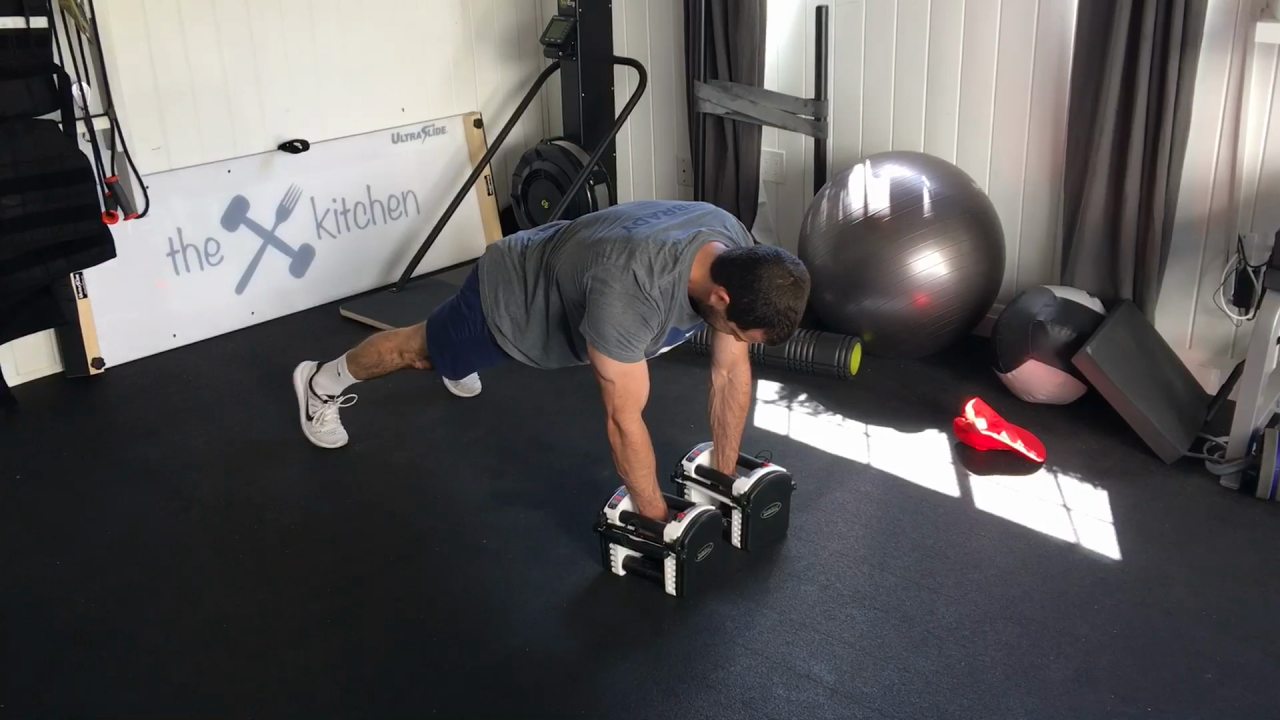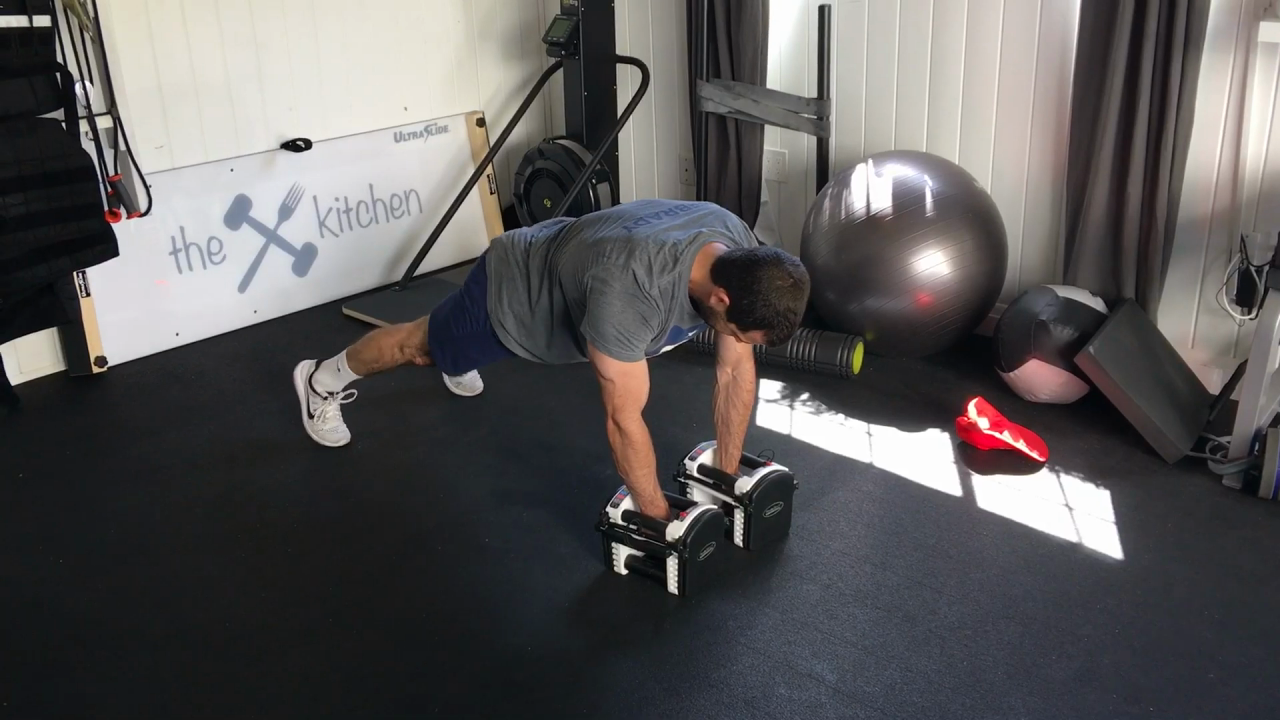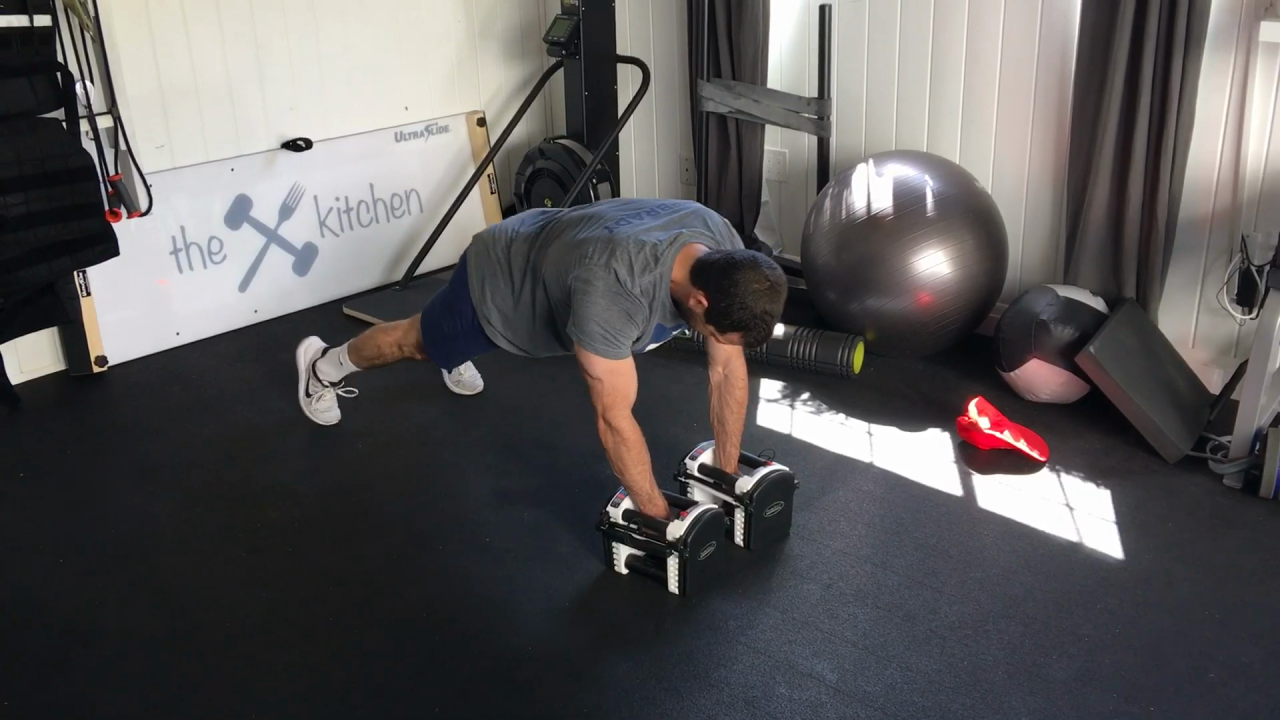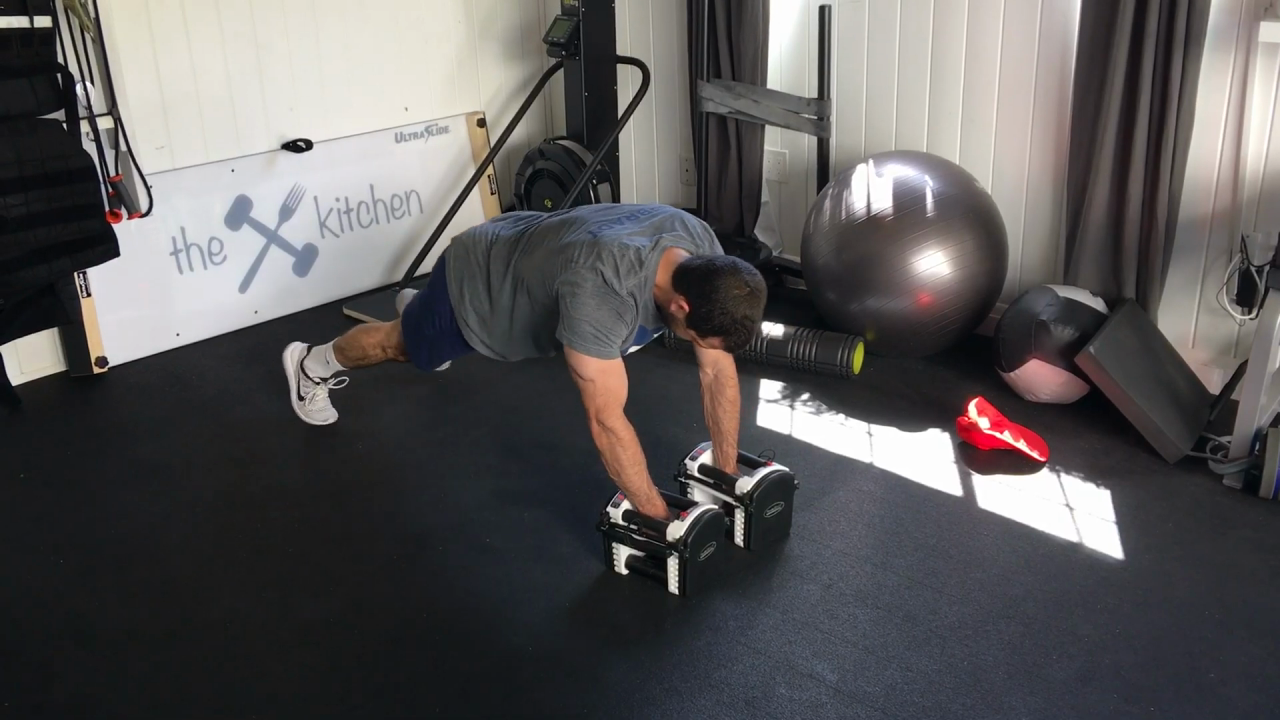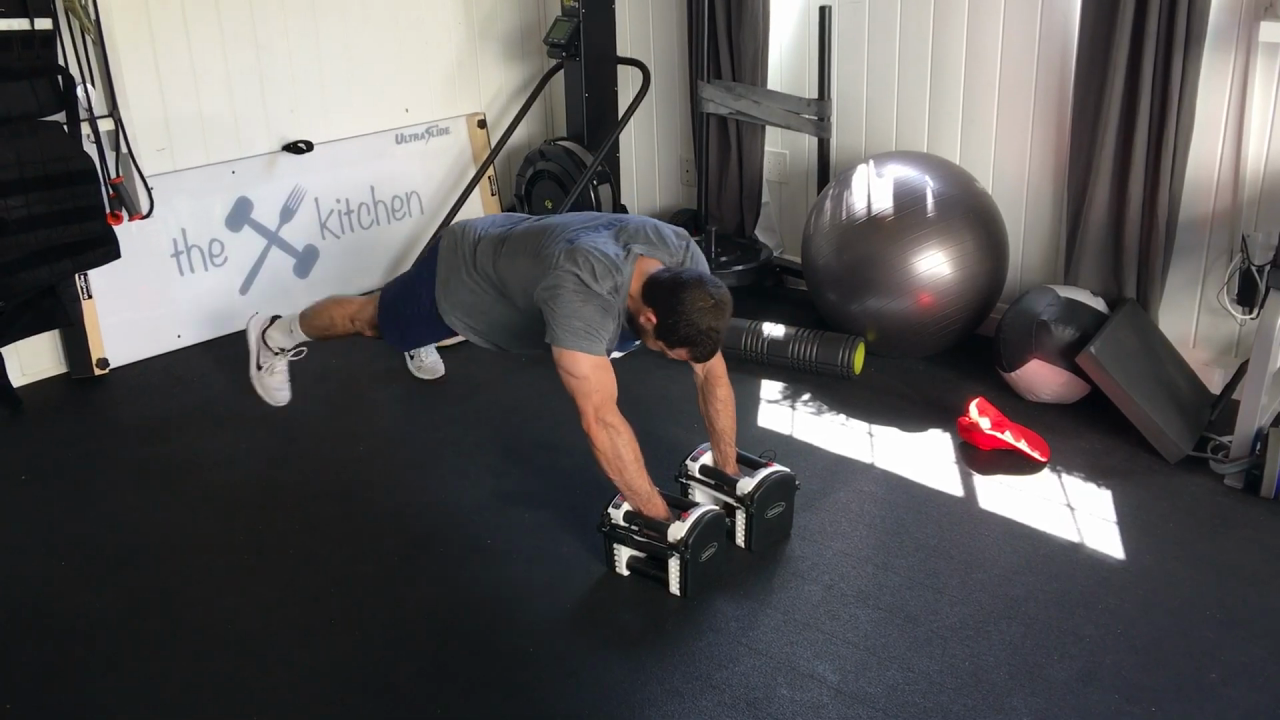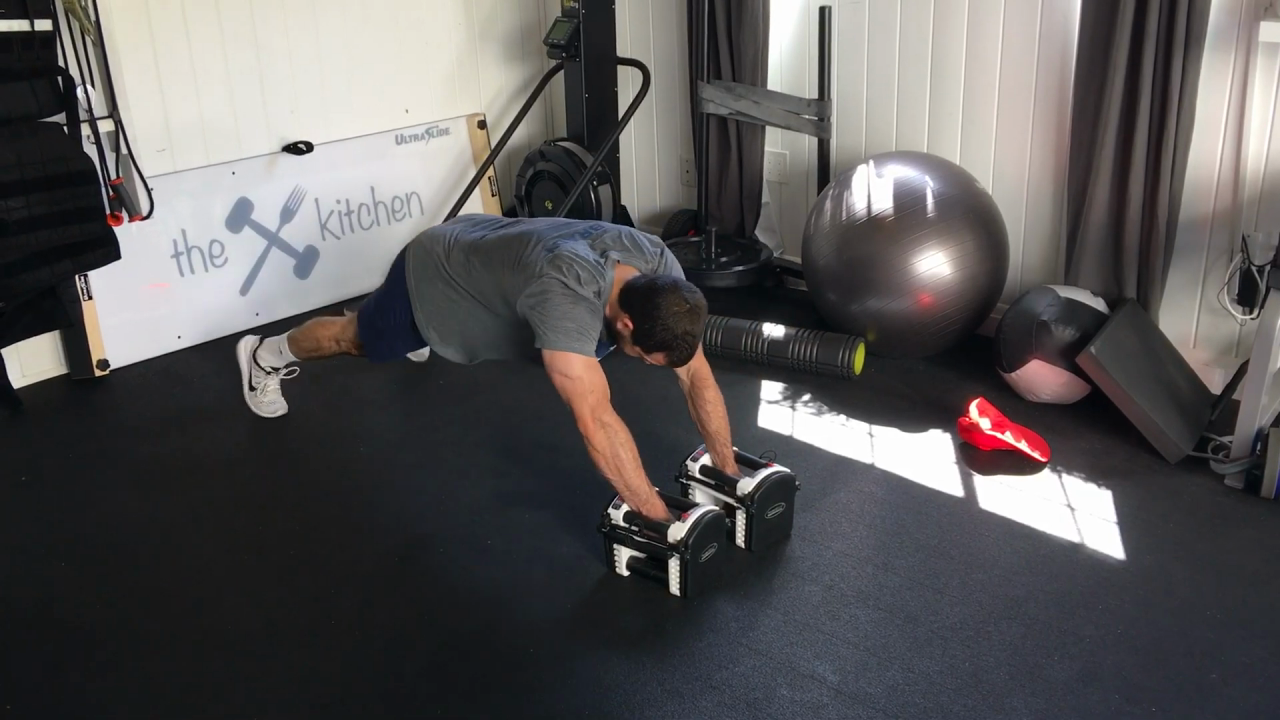
dt=0.3s
person 1, frame 1
left shoulder: (739, 255)
right shoulder: (630, 287)
left elbow: (731, 373)
right elbow: (624, 420)
left wrist: (724, 480)
right wrist: (657, 522)
left hip: (556, 277)
right hip: (510, 295)
right knee: (421, 349)
left ankle: (453, 366)
right ankle: (323, 382)
person 1, frame 2
left shoulder: (741, 251)
right shoulder: (629, 287)
left elbow: (736, 372)
right elbow: (624, 420)
left wrist: (727, 479)
right wrist: (660, 521)
left hip: (562, 271)
right hip: (514, 286)
right knee: (420, 343)
left ankle: (454, 361)
right ankle: (322, 380)
person 1, frame 3
left shoulder: (724, 250)
right shoulder: (612, 287)
left elbow: (728, 371)
right elbow: (614, 418)
left wrist: (727, 477)
right wrist: (659, 520)
left hip: (546, 251)
right hip: (498, 277)
right knee: (418, 340)
left ankle: (450, 355)
right ankle: (326, 364)
person 1, frame 4
left shoulder: (703, 249)
right shoulder: (601, 289)
left elbow: (717, 370)
right elbow: (606, 422)
left wrist: (728, 476)
right wrist: (660, 521)
left hip: (524, 252)
right hip: (476, 277)
right knee: (402, 343)
left ankle: (420, 304)
right ankle: (312, 365)
person 1, frame 5
left shoulder: (682, 256)
right shoulder: (583, 294)
left elbow: (712, 372)
right elbow: (601, 420)
left wrist: (730, 474)
right wrist: (661, 520)
left hip: (508, 249)
right hip: (460, 267)
right knee: (372, 318)
left ankle: (418, 341)
right ankle: (276, 337)
person 1, frame 6
left shoulder: (659, 265)
right shoulder: (567, 298)
left elbow: (697, 375)
right elbow: (596, 422)
left wrist: (730, 474)
right wrist: (660, 519)
left hip: (481, 243)
right hip: (435, 270)
right knee: (357, 336)
left ankle: (414, 335)
right ankle: (266, 357)
